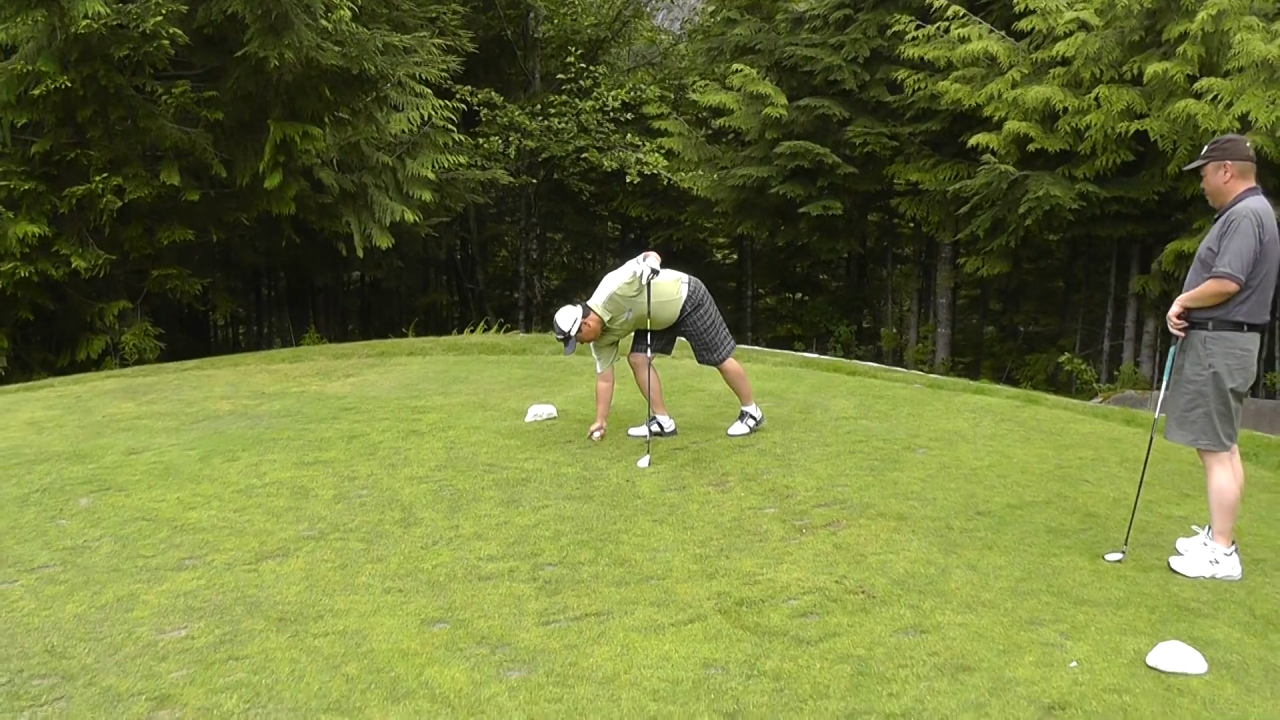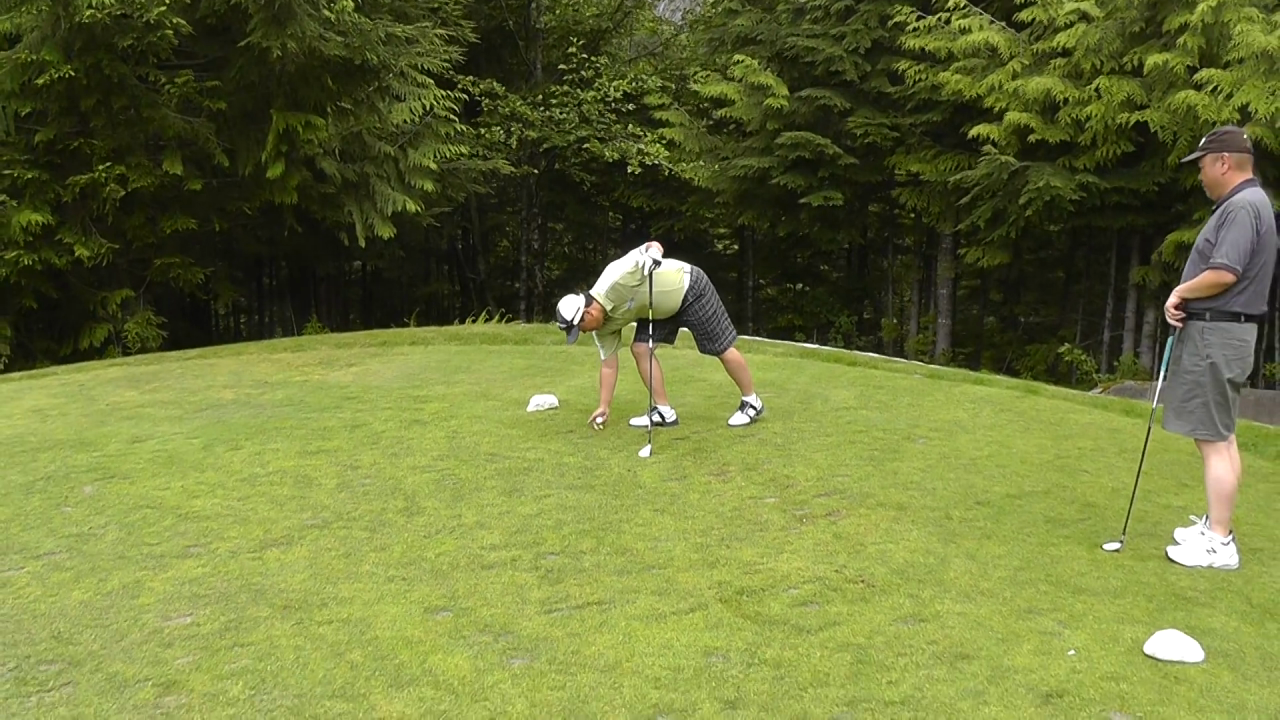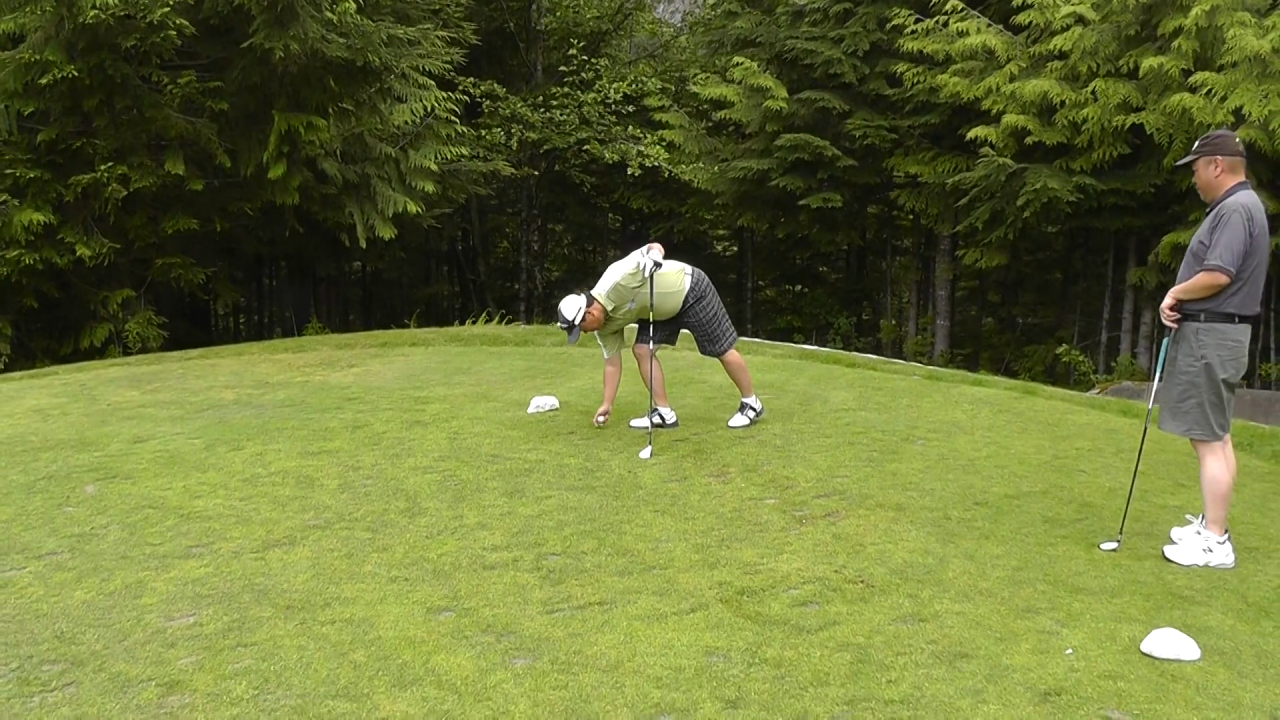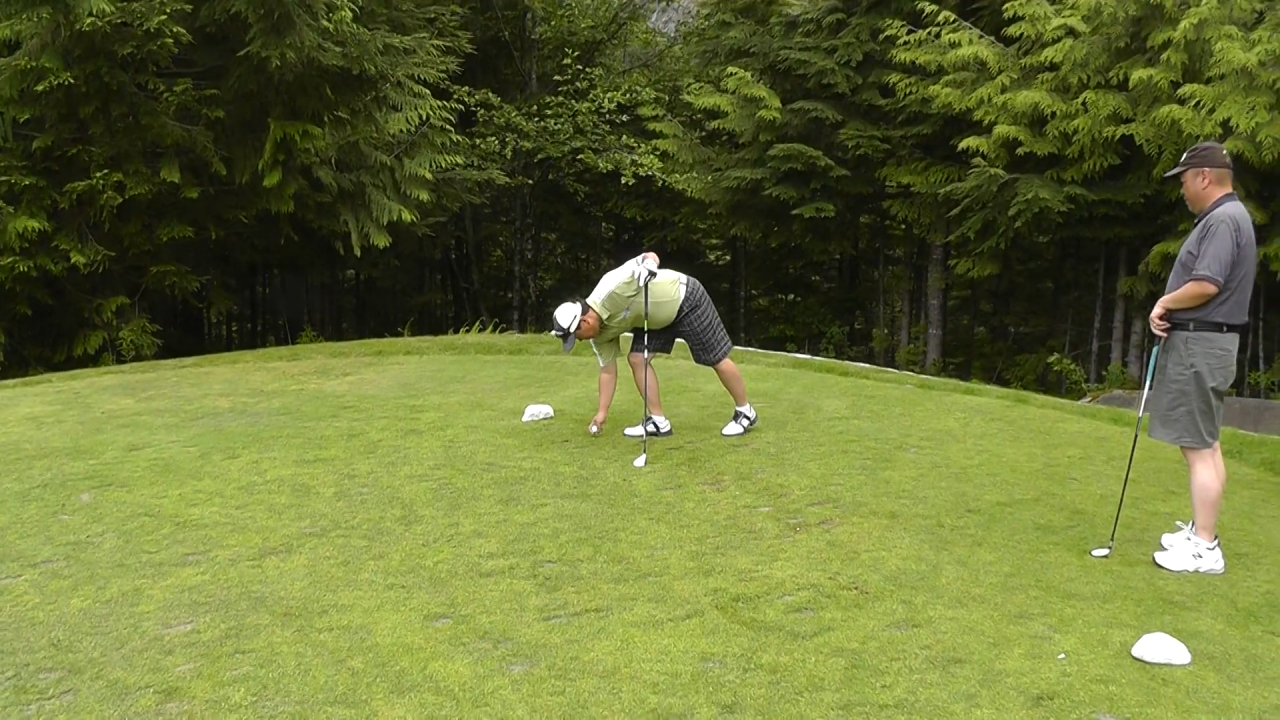
dt=0.1s
person 1, frame 1
right shoulder: (1242, 213)
left elbow: (1227, 282)
left wrist: (1183, 302)
right wrist: (1187, 308)
left hip: (1219, 343)
right hip: (1217, 339)
left knee: (1216, 449)
right knee: (1223, 446)
left ankle: (1222, 552)
right ankle: (1217, 536)
person 1, frame 2
left shoulder: (1243, 205)
right shoulder: (1240, 204)
left elbow: (1224, 273)
left wrist: (1180, 292)
right wrist: (1185, 299)
left hip: (1216, 333)
right hip: (1215, 330)
left knee: (1213, 439)
right knee: (1220, 436)
left ankle: (1219, 542)
right ankle: (1215, 526)
person 1, frame 3
left shoulder: (1236, 207)
right shoulder: (1233, 206)
left elbow: (1218, 275)
left wrist: (1175, 294)
right wrist: (1180, 300)
left hip: (1211, 334)
right hip: (1211, 331)
left knee: (1209, 439)
right knee: (1215, 436)
left ankle: (1215, 542)
right ankle: (1211, 526)
person 1, frame 4
left shoulder: (1223, 219)
right shoulder: (1222, 217)
left elbow: (1206, 285)
left wrist: (1164, 303)
right wrist: (1170, 310)
left hip: (1200, 343)
right hip: (1200, 340)
left knee: (1198, 446)
right knee: (1204, 444)
left ankle: (1205, 548)
right ankle: (1201, 532)
person 2, frame 1
left shoulder: (613, 290)
right shoulder: (603, 337)
left elbow: (651, 255)
right elbow: (605, 377)
left wrist: (651, 261)
right wrist: (601, 420)
left hip: (688, 299)
left knee: (720, 358)
right knee: (637, 359)
left ankle: (751, 412)
right ankle: (662, 421)
person 2, frame 2
left shoulder: (615, 279)
right shoulder: (605, 325)
left elbow: (654, 245)
right elbow: (609, 364)
left wrist: (653, 252)
right wrist: (604, 406)
left hip: (690, 288)
left knee: (722, 348)
right knee: (640, 349)
left ankle: (751, 402)
right ankle: (663, 411)
person 2, frame 3
left shoulder: (617, 281)
right shoulder: (606, 324)
left elbow: (655, 246)
right elbow: (612, 362)
left wrist: (654, 254)
right wrist: (607, 404)
left hip: (691, 289)
left knee: (723, 349)
right knee: (642, 350)
left ankle: (751, 404)
right ankle: (664, 412)
person 2, frame 4
left shoulder: (612, 289)
right shoulder: (602, 332)
left elbow: (651, 256)
right elbow: (608, 370)
left wrist: (649, 264)
right wrist: (602, 412)
left hip: (686, 298)
left knee: (717, 358)
right knee: (637, 359)
left ankle: (745, 412)
right ankle: (658, 421)
